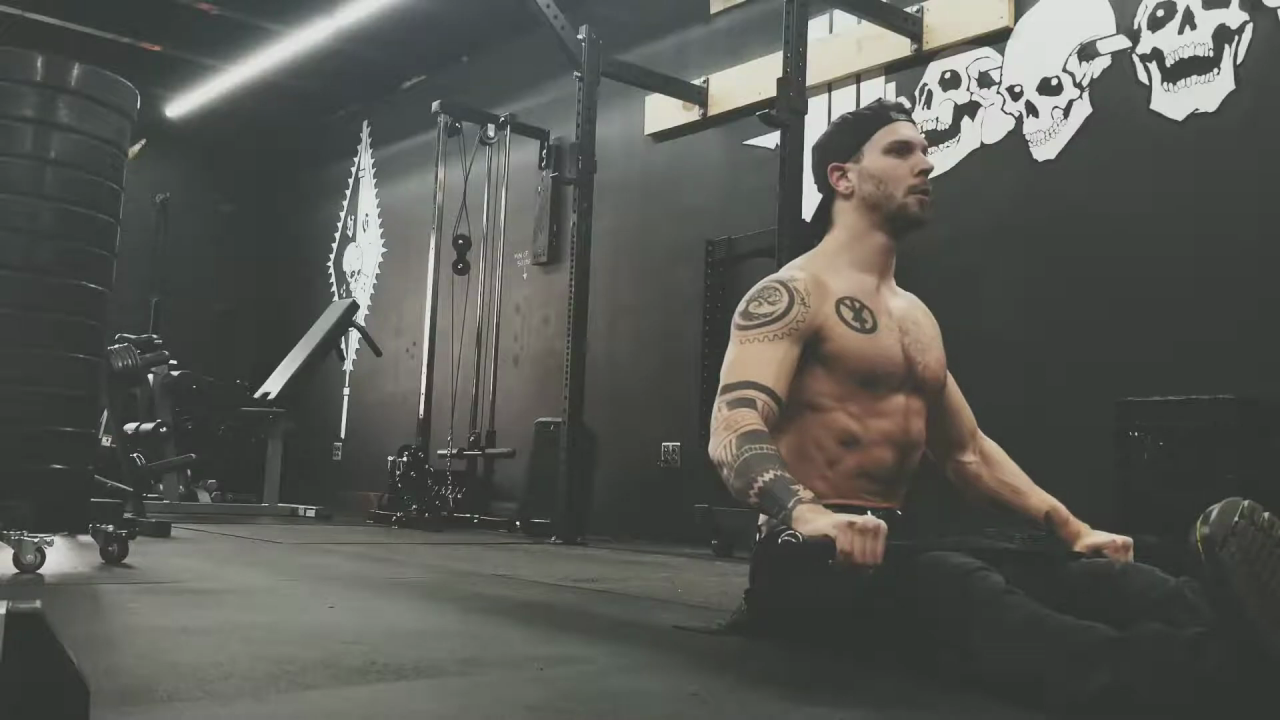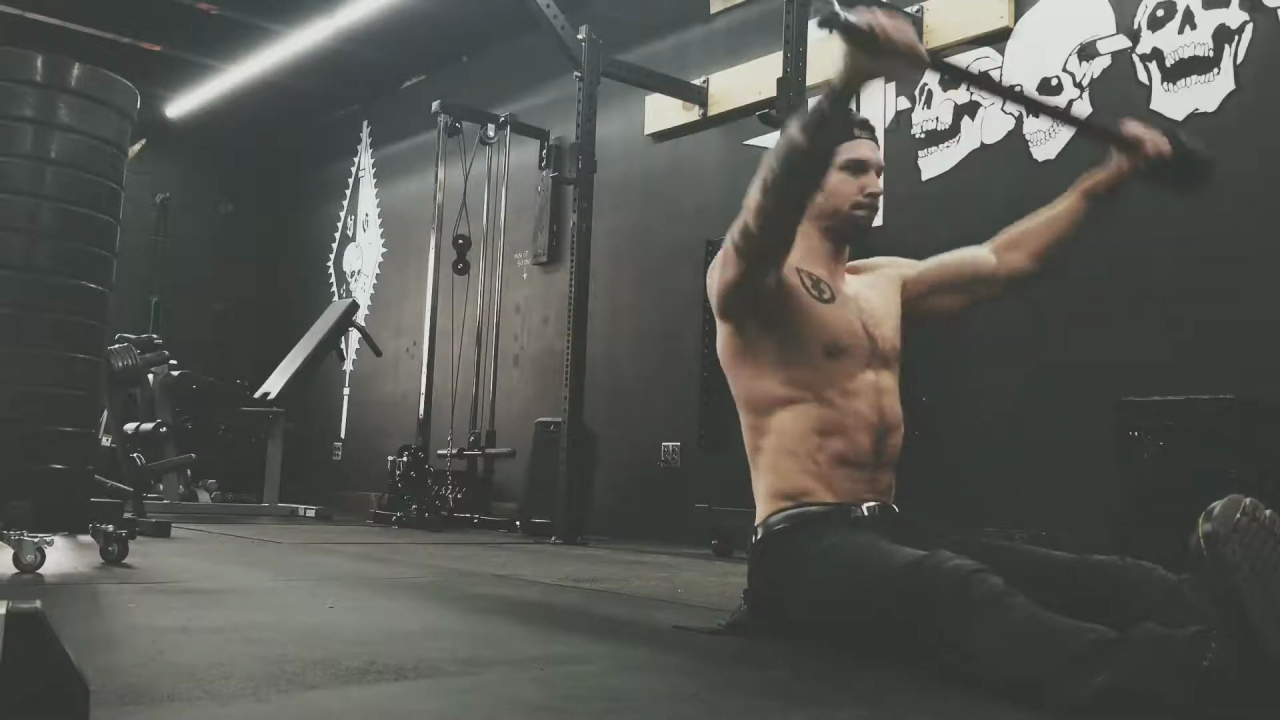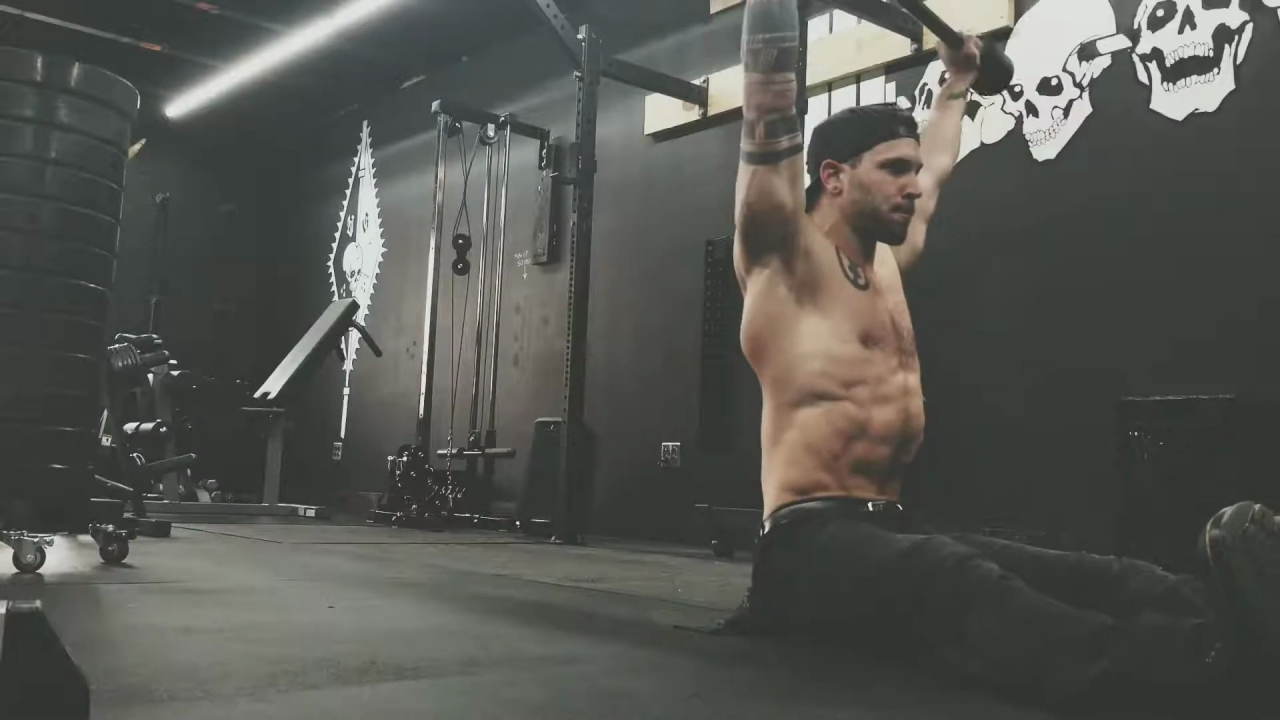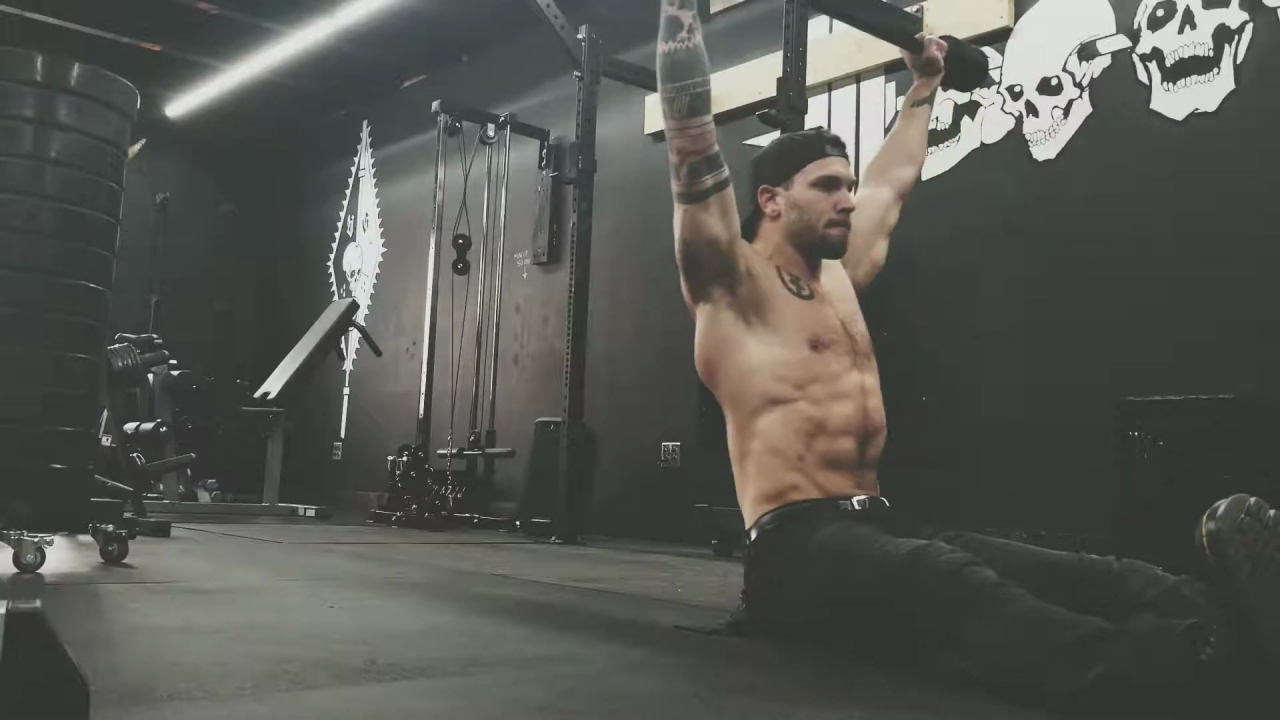
dt=0.5s
person 1, frame 1
left shoulder: (916, 317)
right shoulder: (791, 295)
left elbow: (968, 450)
right elbow: (734, 429)
left wrist: (1069, 526)
right wrist: (807, 514)
left hip: (888, 545)
right hip: (806, 558)
left knee: (1079, 576)
right knee: (958, 590)
right ankle: (1193, 661)
person 1, frame 2
left shoulder: (884, 282)
right shoulder: (751, 282)
left elbow: (1006, 259)
right elbow: (769, 212)
left wrist: (1108, 176)
right wrist: (851, 78)
left hip: (887, 533)
right hip: (804, 550)
left knee: (1090, 575)
right knee: (958, 591)
person 1, frame 3
left shoulder: (882, 257)
right shoulder: (785, 256)
left elbow: (937, 166)
right elbow: (769, 107)
left wrist: (957, 81)
left hip: (893, 532)
right hip: (809, 550)
left knee: (1091, 577)
right knee: (954, 579)
right ankle: (1187, 659)
person 1, frame 4
left shoulder: (839, 278)
right shoulder: (732, 284)
left elbow: (894, 182)
right elbow: (693, 145)
left wrist: (924, 88)
left hip: (878, 526)
right hip: (796, 550)
left knee: (1073, 573)
right knee: (949, 584)
right ankle: (1182, 658)
